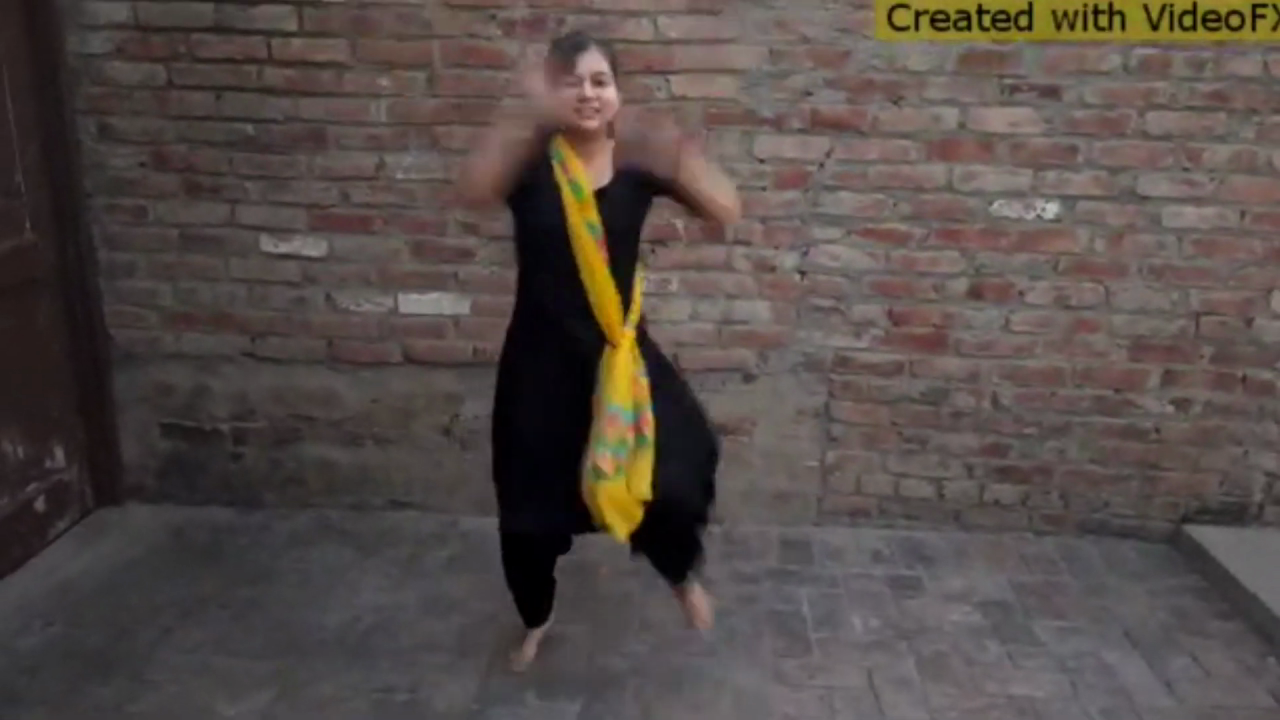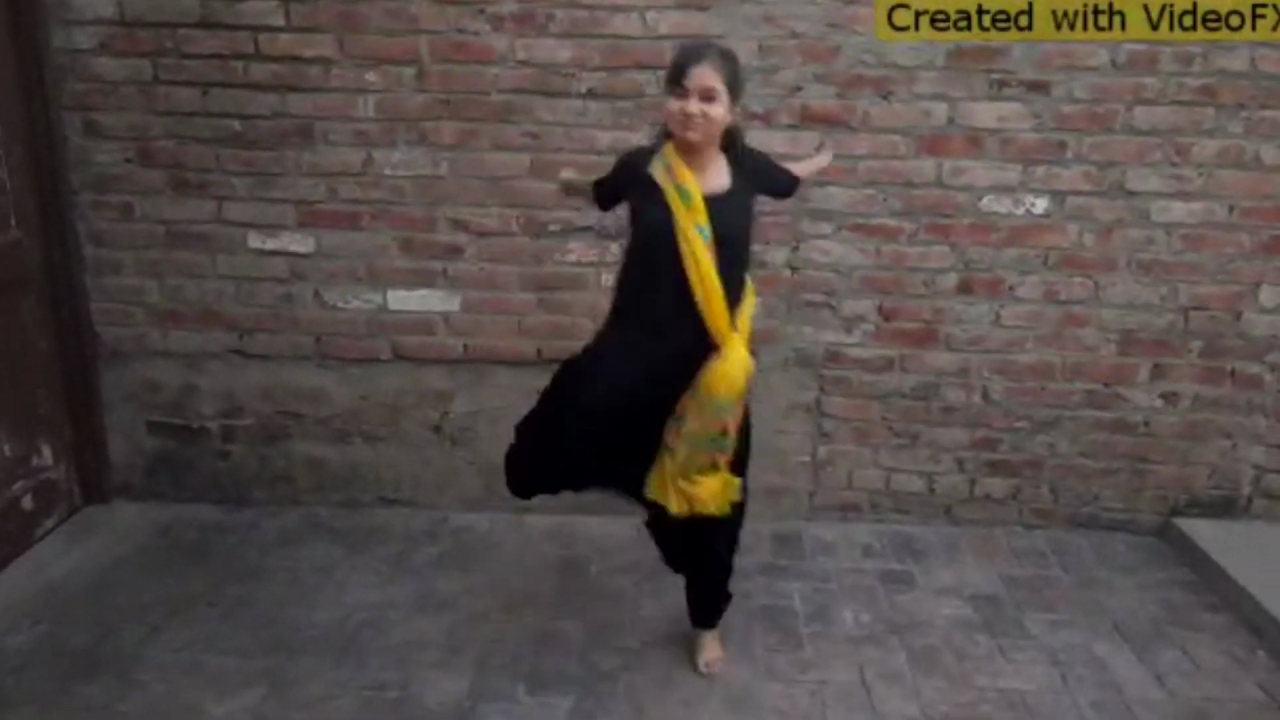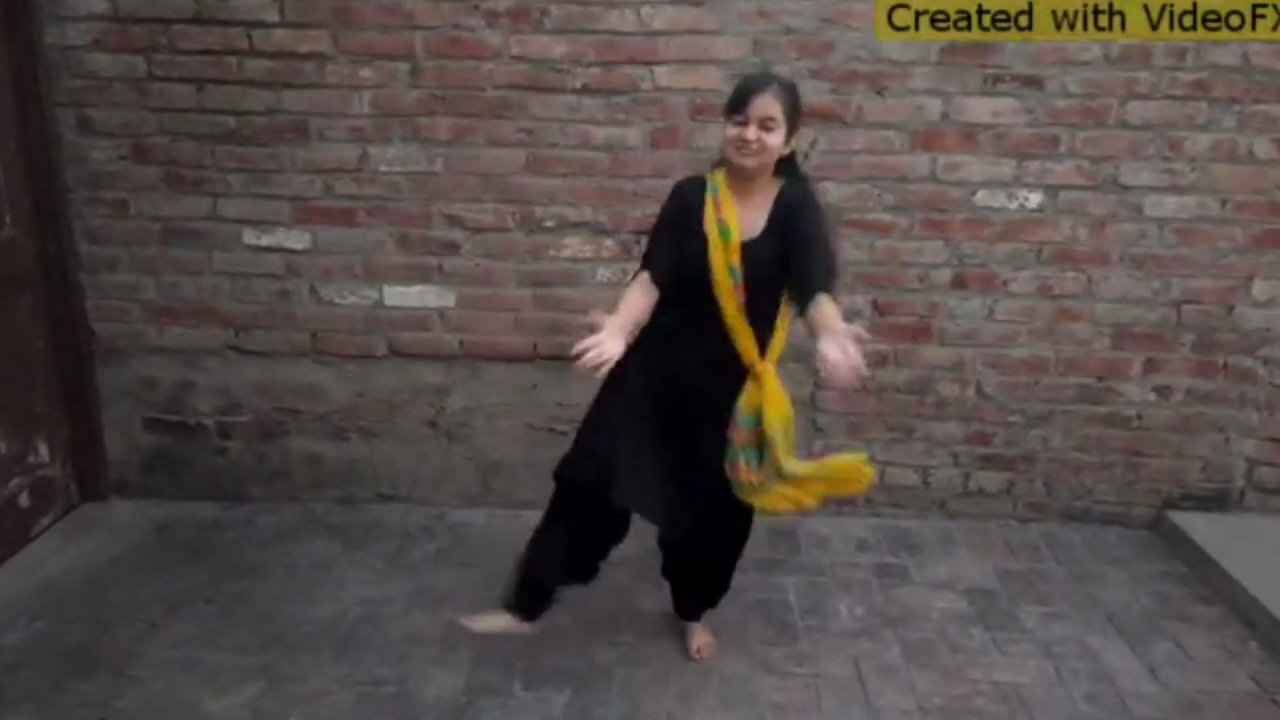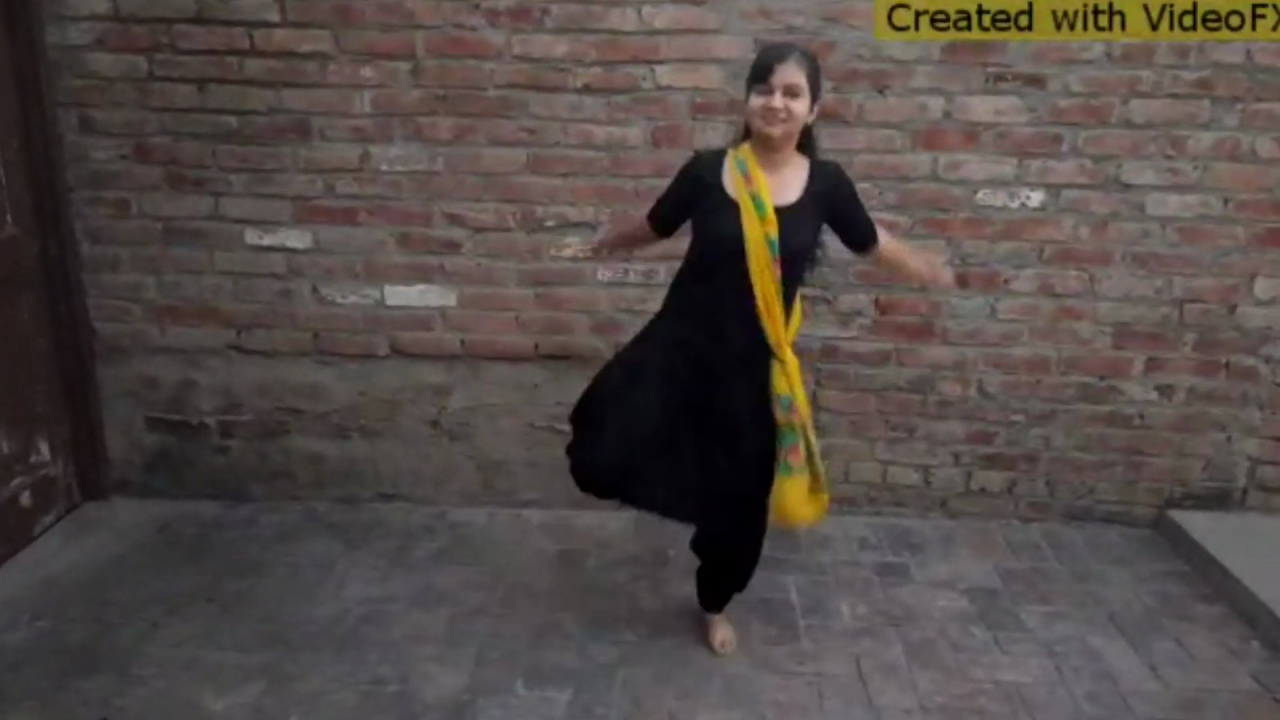
dt=0.4s
person 1, frame 1
left shoulder: (638, 161)
right shoulder: (529, 160)
left elbow: (724, 211)
right elbow: (473, 189)
left wrist: (677, 160)
right wrist: (524, 115)
left hip: (619, 355)
right hip: (540, 360)
left knee: (671, 482)
right knee: (531, 507)
left ankle: (680, 567)
right ankle: (535, 619)
person 1, frame 2
left shoulder: (747, 168)
right shoulder: (641, 168)
right elbow: (603, 193)
left wrist: (811, 167)
right wrist: (574, 184)
left hip: (711, 365)
right hip: (631, 356)
left knee: (712, 503)
right knee: (559, 447)
left ankle: (707, 624)
person 1, frame 3
left shoulder: (798, 205)
right shoulder: (688, 196)
left elbow: (814, 293)
right elbow: (652, 277)
left wrist: (833, 340)
right wrist: (617, 330)
left hip: (730, 381)
right hip: (657, 364)
left knee: (720, 514)
right knee: (592, 479)
left ankle: (693, 612)
right ankle: (523, 604)
person 1, frame 4
left shoulder: (826, 183)
right shoulder: (706, 171)
left elbow: (865, 239)
right elbow: (657, 223)
left wrist: (919, 266)
right wrist: (609, 243)
left hip: (754, 364)
right hip: (679, 345)
left knee: (739, 496)
right knee: (610, 451)
left ankle: (716, 605)
